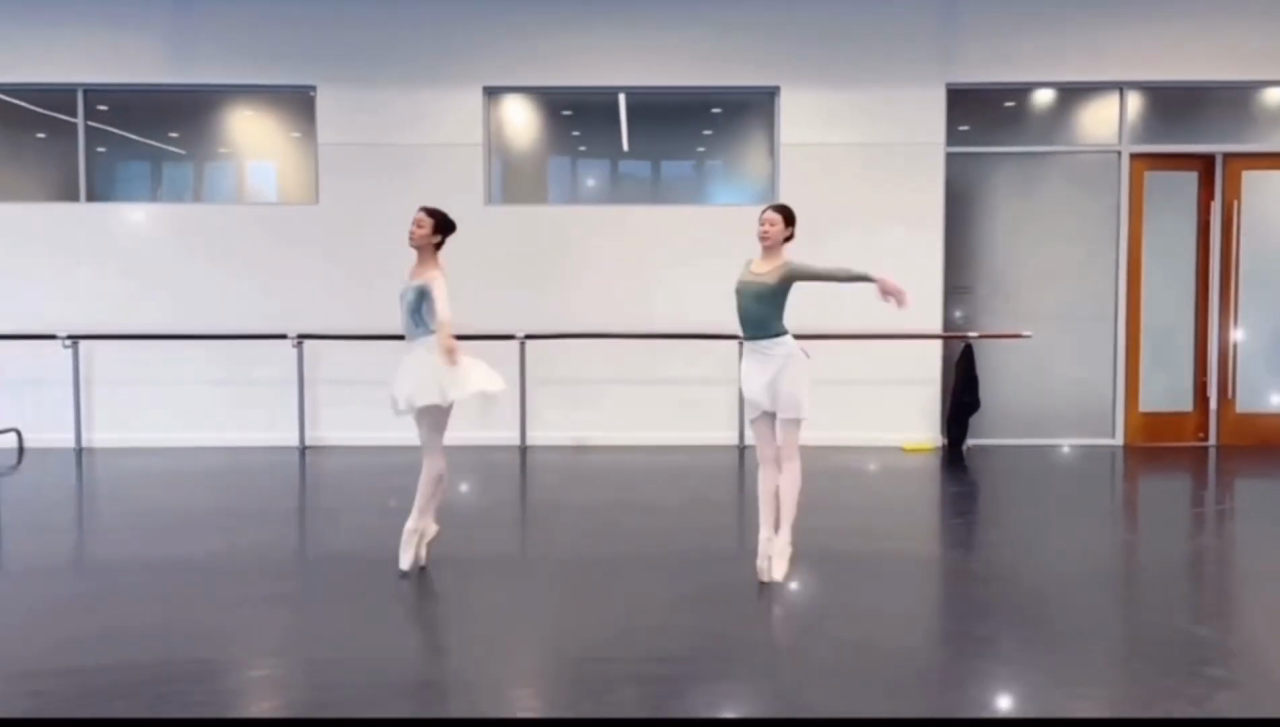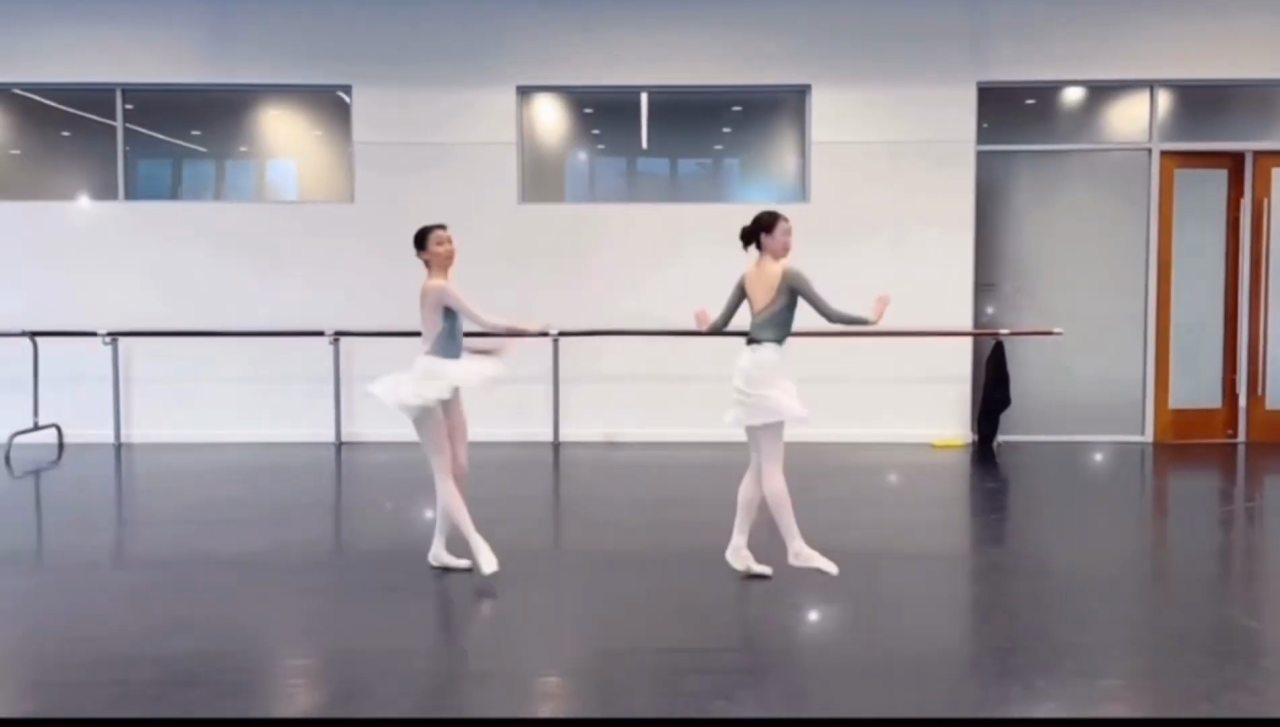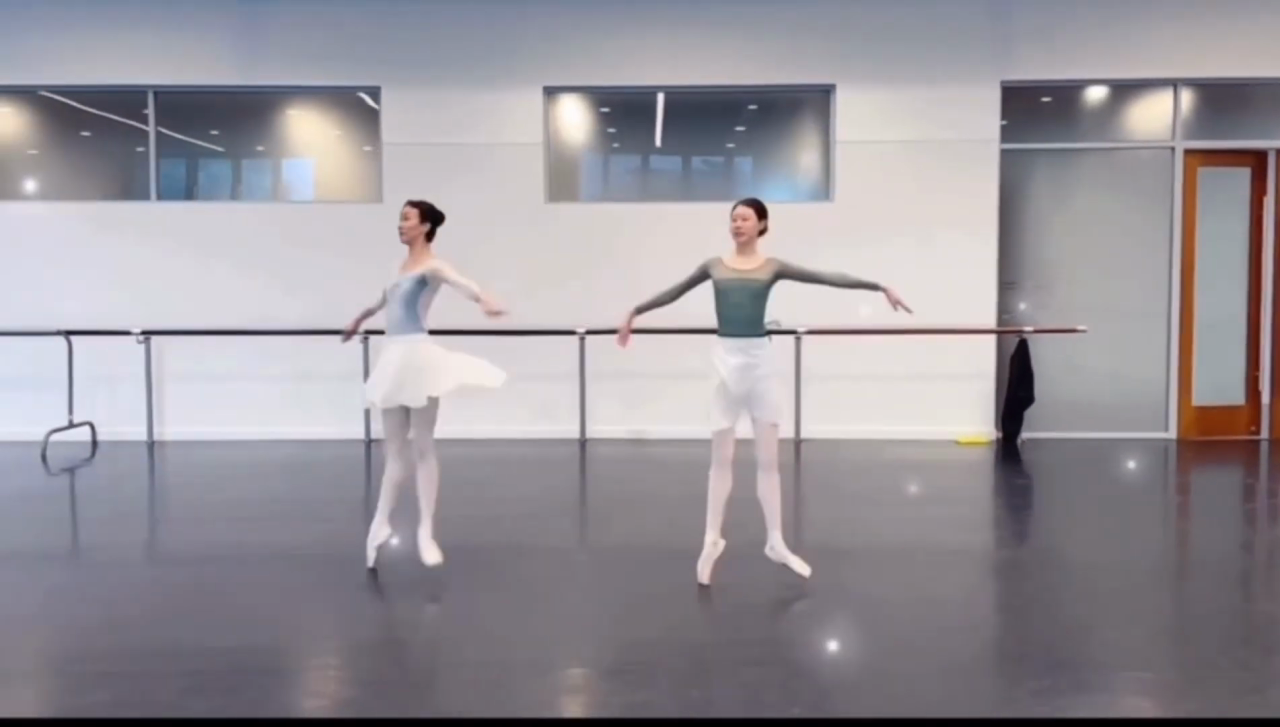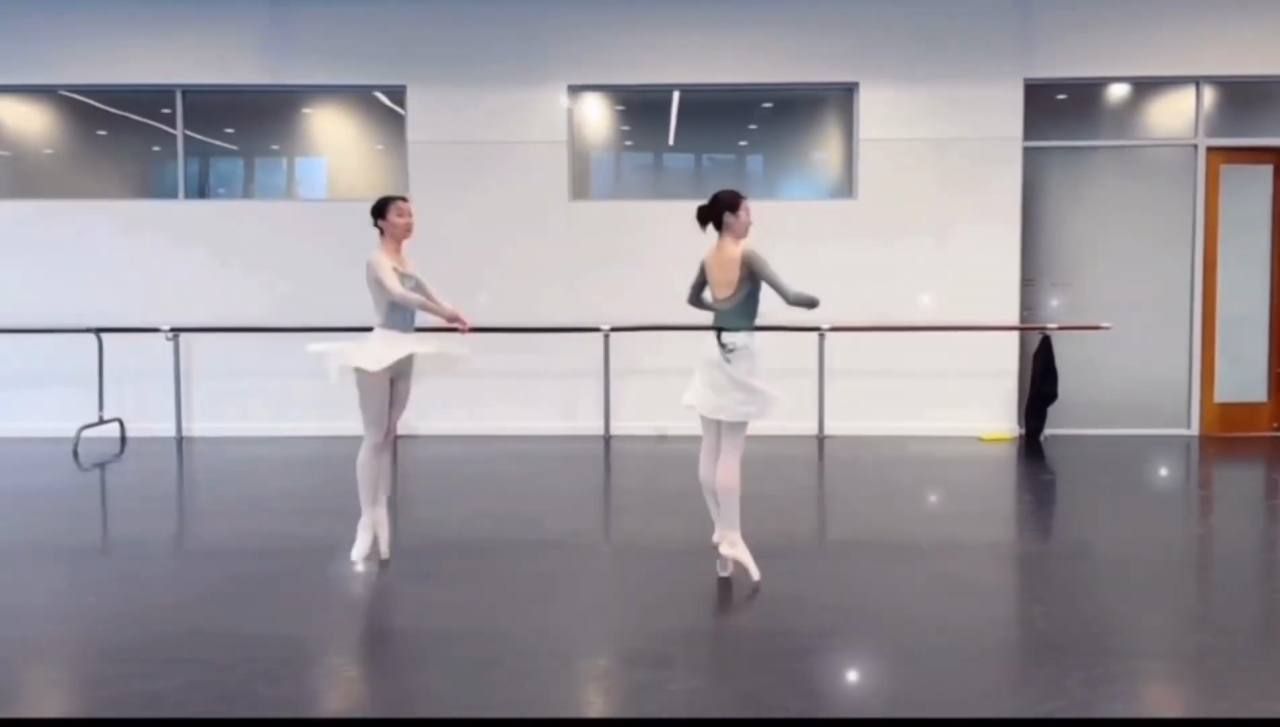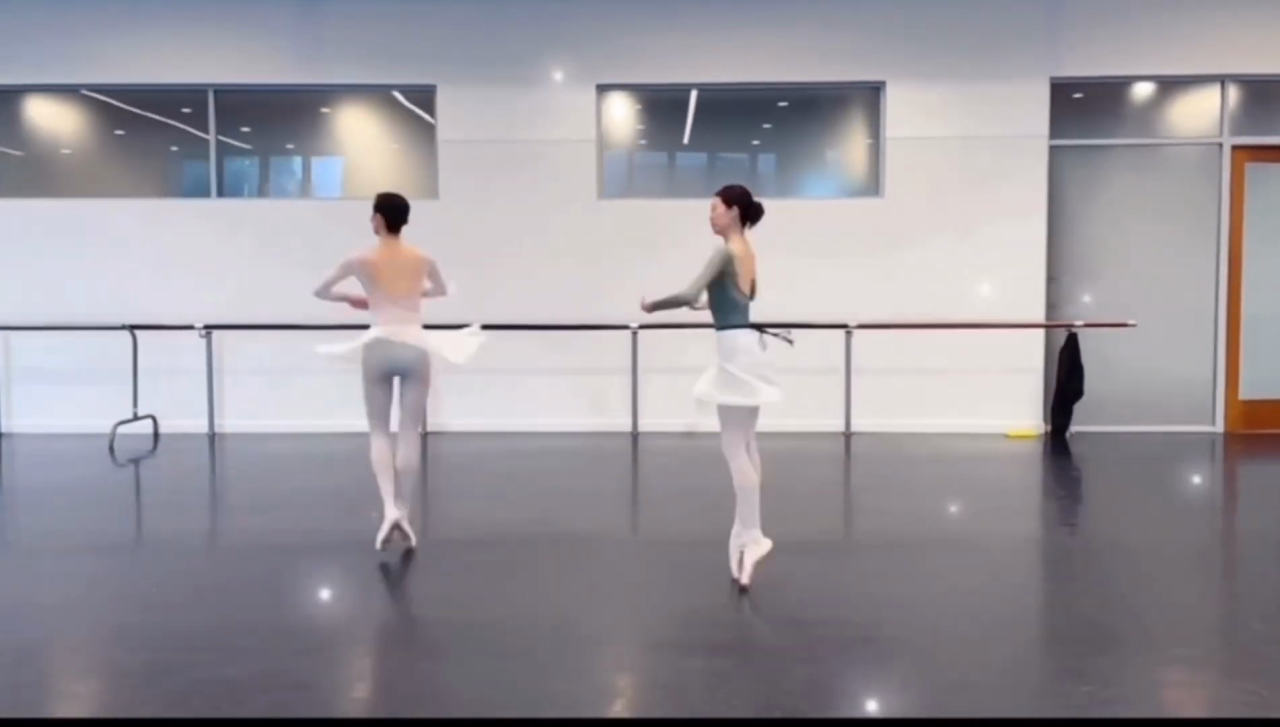
dt=0.4s
person 1, frame 1
left shoulder: (790, 267)
right shoulder: (749, 267)
left elbow: (838, 273)
left wrist: (876, 278)
left hip: (780, 356)
right hip: (754, 360)
left knee: (788, 456)
right knee: (767, 458)
left ankle: (782, 539)
right ankle: (767, 538)
person 1, frame 2
left shoulder: (747, 278)
right shoulder: (789, 274)
left elbow: (718, 326)
right elbow: (829, 314)
left wrist: (704, 322)
right wrist: (870, 318)
left hip: (751, 366)
right hip: (766, 365)
left knee: (760, 465)
right knee: (770, 464)
left ankle: (739, 547)
right ankle: (795, 547)
person 1, frame 3
left shoulder: (774, 266)
right shoulder: (713, 265)
left elbow: (831, 278)
right elbow: (673, 292)
left wrist: (881, 287)
right wrist: (633, 314)
left hip: (759, 359)
right hip: (725, 359)
left knee: (767, 460)
right knee: (721, 459)
left ankle: (776, 542)
right ankle: (711, 540)
person 1, frame 4
left shoulder: (711, 259)
right shoulder: (746, 256)
left elbow: (694, 299)
right elbow: (791, 298)
right wrist: (811, 300)
left hip: (717, 354)
right hip: (740, 352)
left knee: (711, 453)
right knee: (730, 453)
left ankle: (725, 534)
right ankle: (730, 537)
person 1, frame 5
left shoulder: (725, 253)
right shoulder: (742, 252)
left elbow: (689, 295)
left wrist: (652, 304)
right wrist: (704, 300)
left hip: (737, 352)
right hip: (741, 348)
left knee: (734, 450)
right knee: (744, 448)
left ankle: (751, 536)
right ankle: (744, 533)
person 2, frame 1
left shoulder: (434, 276)
right shoulder: (420, 270)
left elbow: (442, 303)
left wrist: (445, 332)
left hip: (430, 364)
right hip: (420, 362)
left knee: (431, 449)
right knee: (431, 449)
left ankle: (417, 524)
right ankle: (424, 522)
person 2, frame 2
left shoulder: (437, 290)
right shoulder: (439, 288)
right elbow: (484, 322)
left wrist: (477, 349)
right wrist: (522, 329)
left hip: (443, 382)
right hip: (429, 382)
left knee: (458, 467)
right knee: (443, 472)
left ankle: (440, 548)
right ankle: (474, 541)
person 2, frame 3
left shoulder: (434, 266)
right shoulder: (403, 269)
left elbow: (462, 283)
right elbow: (387, 299)
left wrist: (485, 301)
right wrist: (359, 318)
left hip: (419, 359)
right hip: (395, 360)
left knee: (421, 449)
right knee: (395, 451)
left ankle: (426, 531)
right ankle: (380, 525)
person 2, frame 4
left shoulder: (403, 262)
right shoulder: (377, 259)
left elbow: (424, 295)
right elbow: (397, 294)
left wrist: (447, 313)
right wrist: (445, 312)
left hip: (398, 356)
right hip: (378, 356)
left knee: (384, 440)
right knee: (375, 440)
left ankle: (377, 515)
right ankle: (369, 519)
person 2, frame 5
left shoulder: (360, 260)
right shoulder: (424, 260)
left elbow: (321, 291)
right elbow: (441, 290)
left wrist: (350, 299)
left hip: (379, 351)
right hip: (417, 350)
left knee: (380, 433)
right knee: (409, 435)
left ankle: (390, 508)
right ankle: (402, 510)
